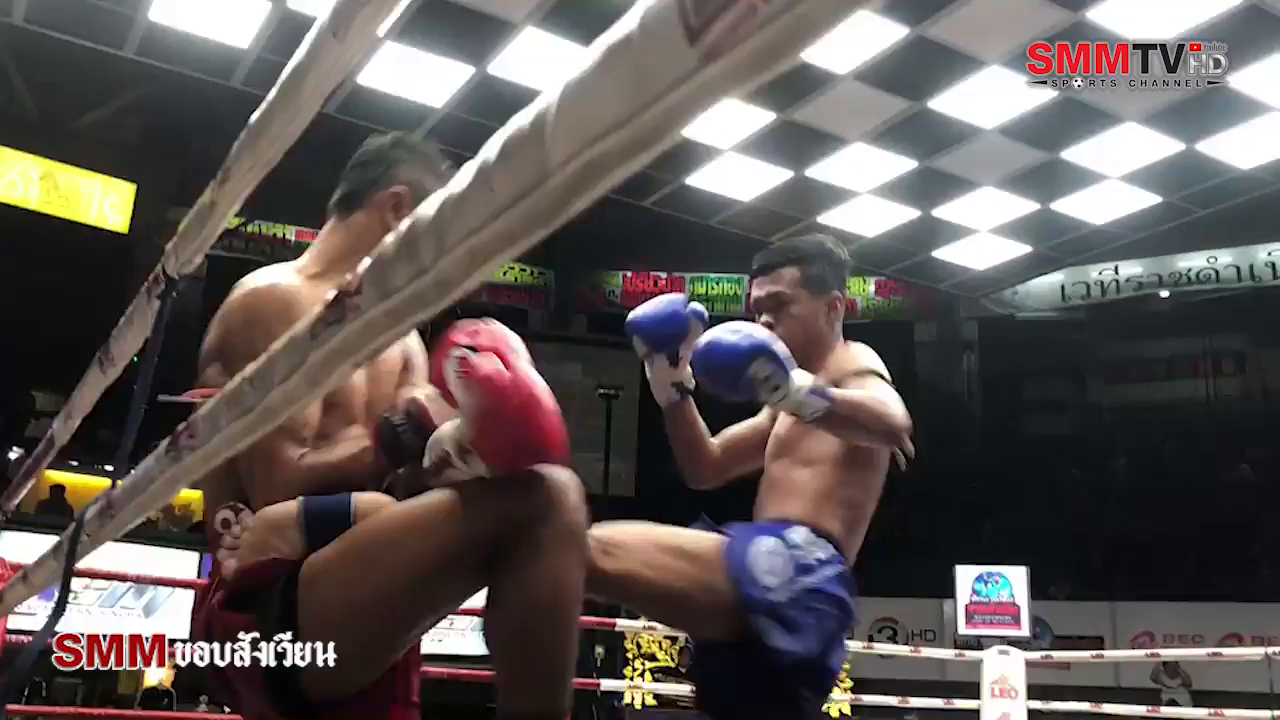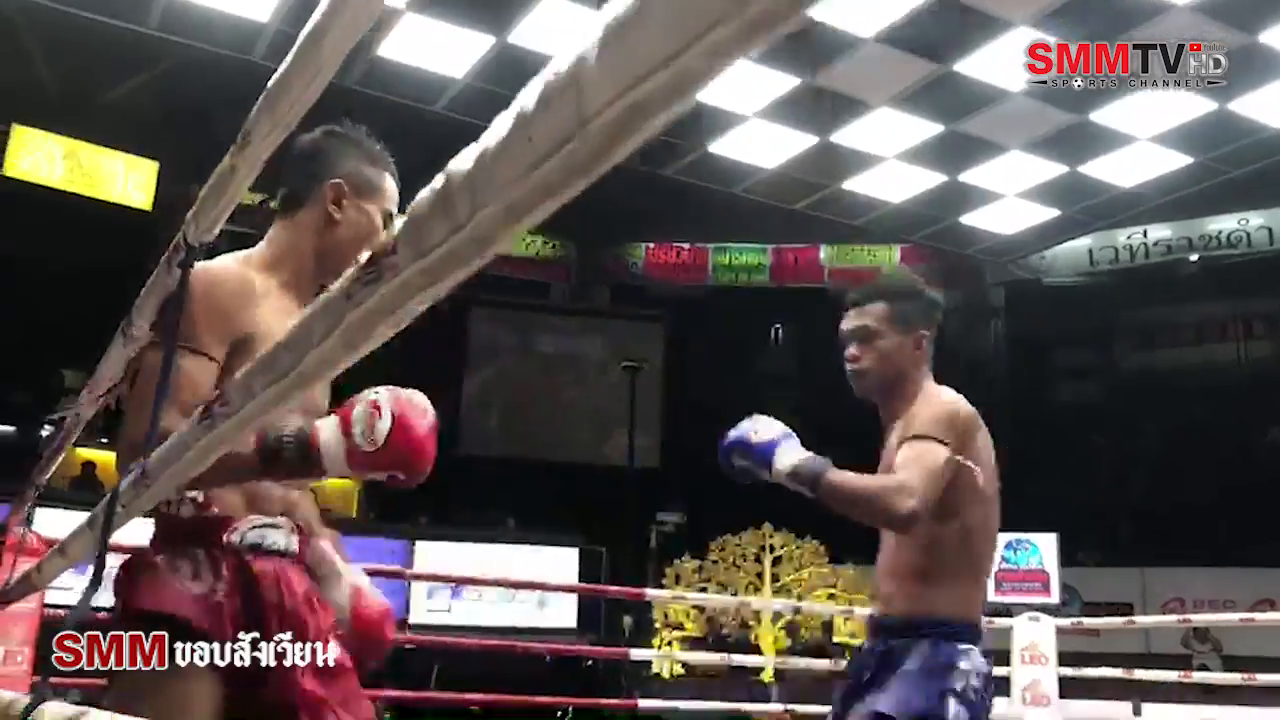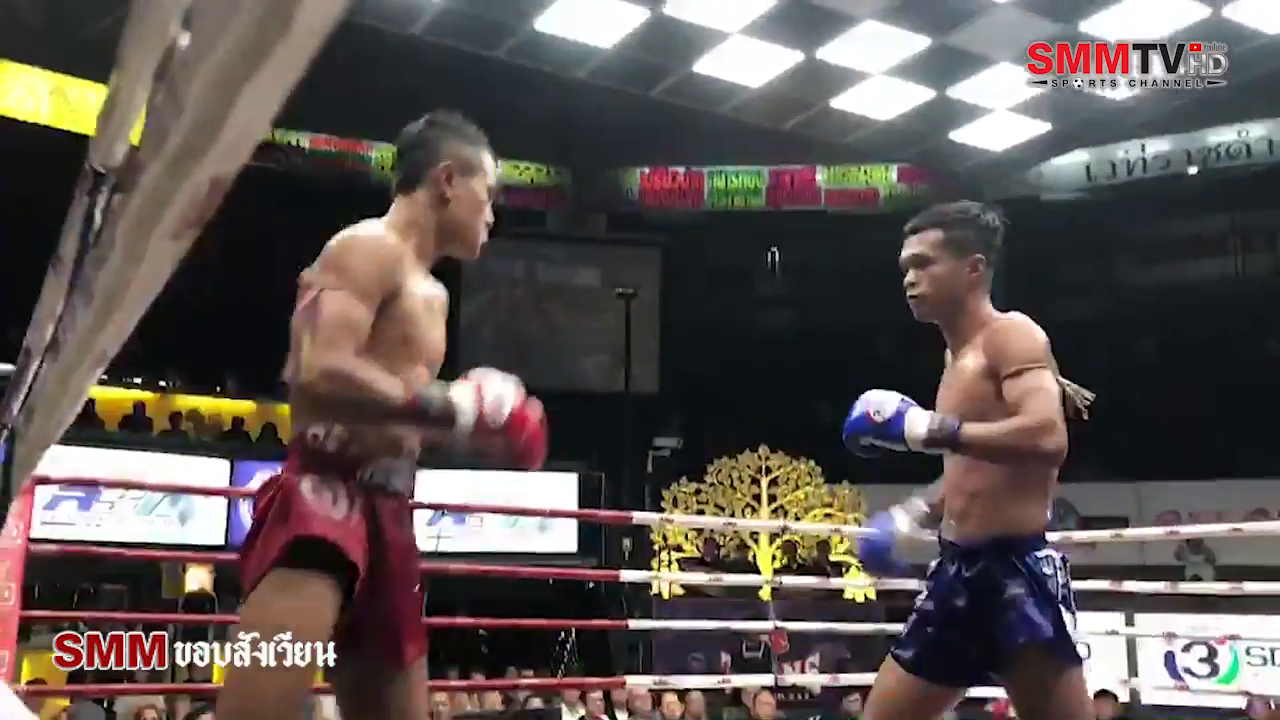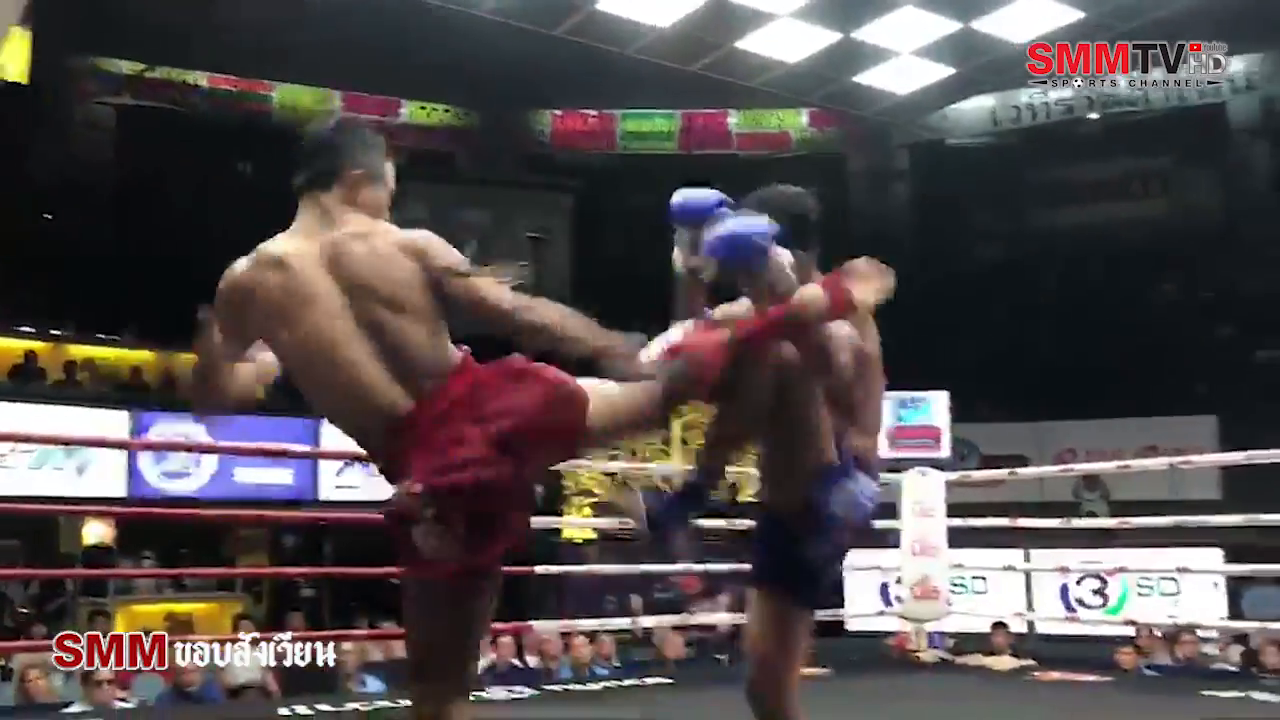
dt=0.5s
person 1, frame 1
left shoulder: (392, 335)
right shoulder: (275, 301)
right elbow: (282, 486)
right wrist: (407, 429)
left hip: (339, 627)
right hip: (278, 610)
right knee: (548, 498)
person 1, frame 2
right shoulder: (219, 287)
right elbow: (145, 450)
left wrist: (334, 574)
right wrist: (313, 449)
left hip: (291, 594)
right hip: (196, 588)
person 1, frame 3
left shoulder: (426, 293)
right shoulder: (367, 248)
right elbow: (316, 376)
left wrist: (476, 423)
right wrist: (450, 414)
left hip: (378, 519)
right hip: (319, 514)
person 1, frame 4
left shoulder: (245, 278)
right shoulder: (399, 245)
left elbow: (213, 394)
right elbow: (520, 314)
right wrist: (632, 355)
left hip: (430, 481)
right hip: (493, 420)
right knee: (664, 384)
right ankle: (814, 307)
person 2, frame 1
left shoulder: (853, 364)
right shoulder: (783, 405)
left elbow: (893, 426)
right elbow: (703, 468)
left wrist: (803, 390)
right wrist: (674, 382)
left hip: (794, 568)
left knee: (597, 548)
person 2, frame 2
left shoulder: (943, 411)
right shoulder: (906, 426)
left elbow: (903, 507)
left wrist: (796, 465)
left hip: (936, 664)
right hip: (891, 654)
person 2, frame 3
left shoulder: (1012, 335)
right shoulder: (957, 353)
left elbow: (1047, 438)
left wrist: (929, 428)
right wrist: (919, 509)
left hip: (1019, 575)
right hip: (956, 575)
person 2, frame 4
right shoulder: (755, 308)
left elbow: (837, 374)
left wrist: (784, 290)
right wrist: (691, 267)
left hip: (833, 491)
right hip: (791, 504)
